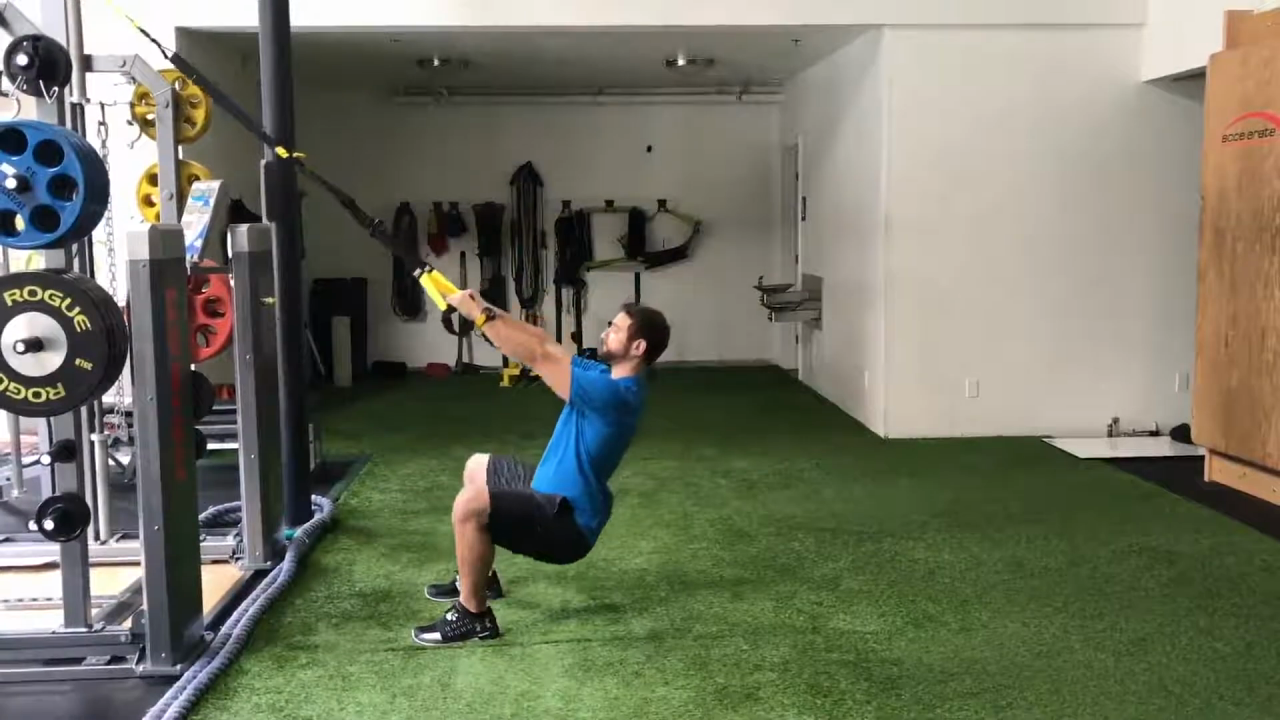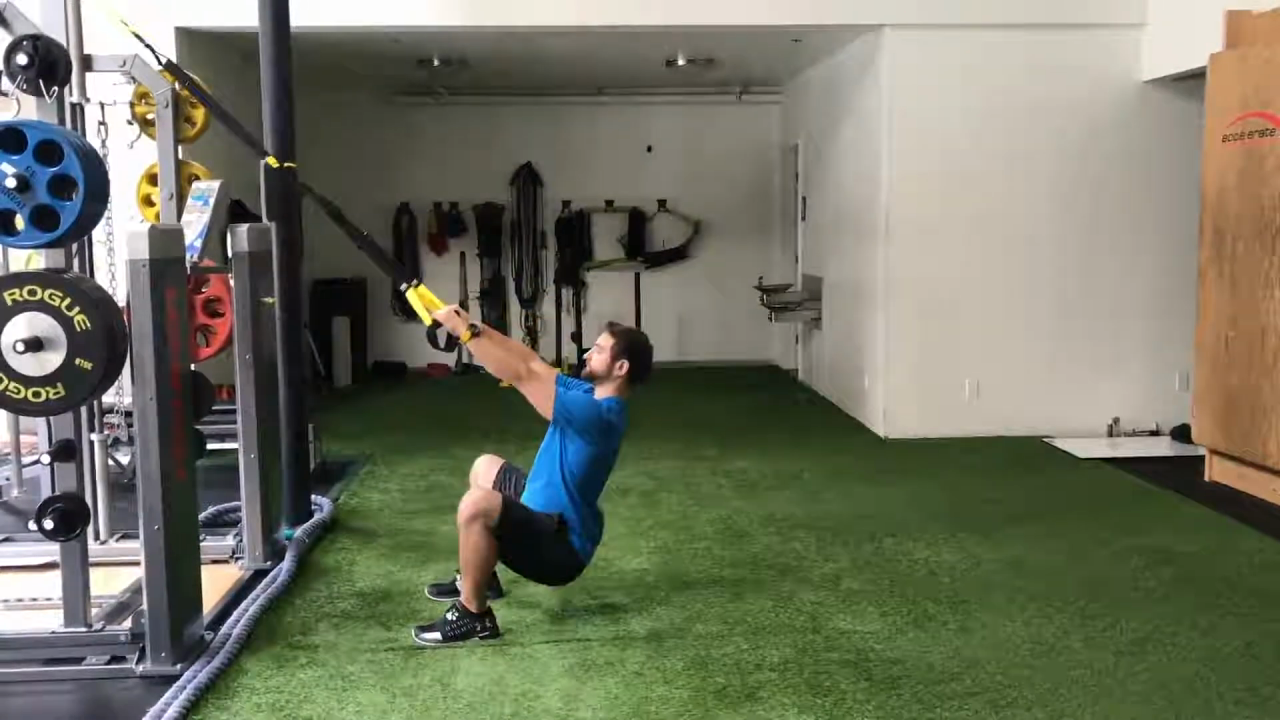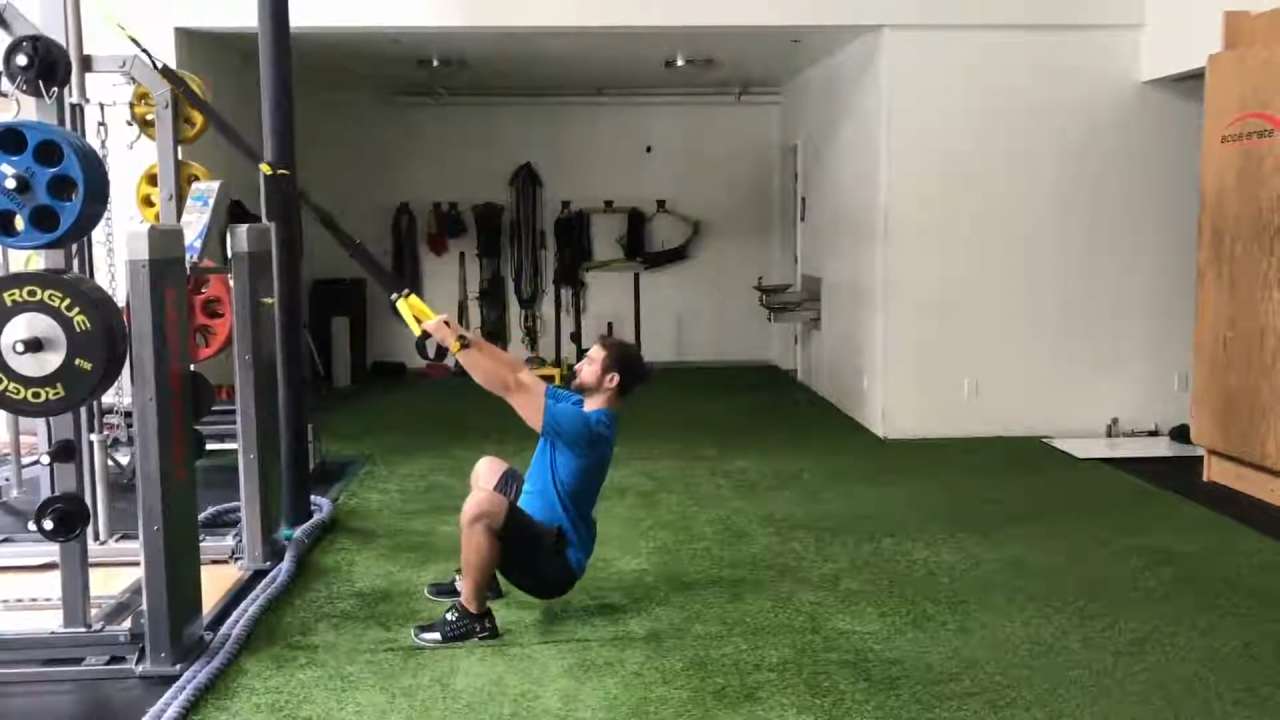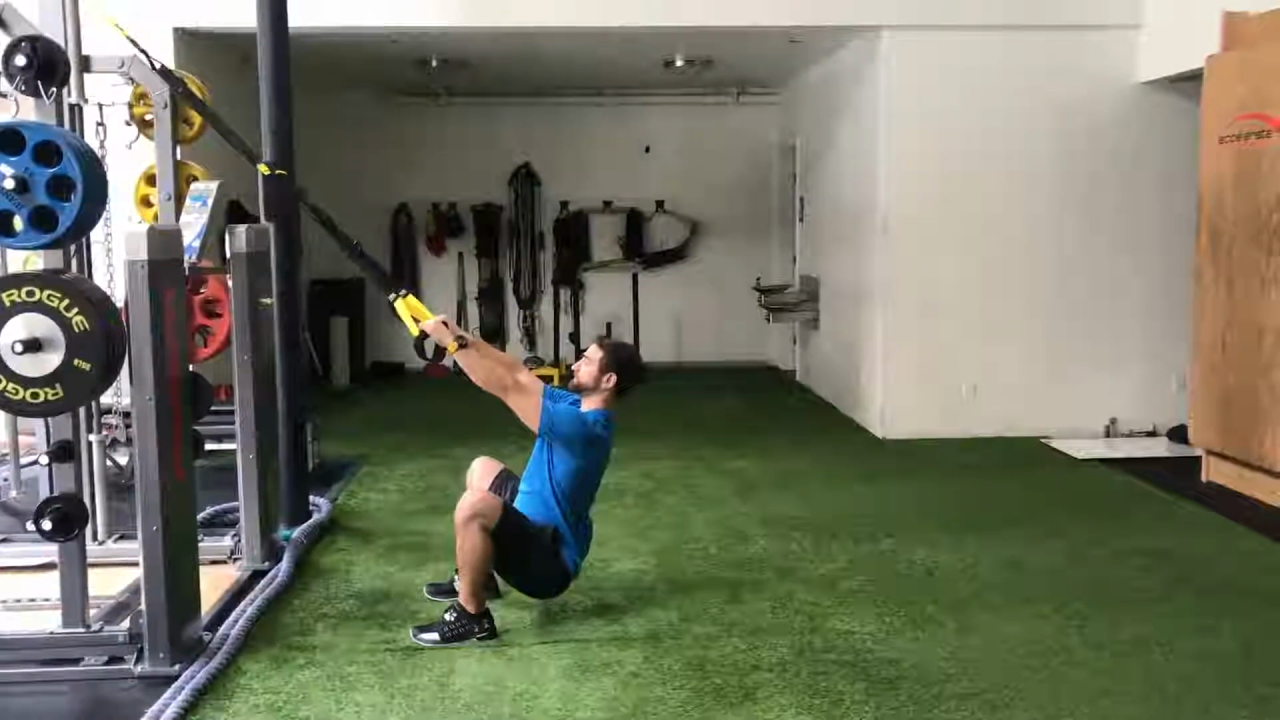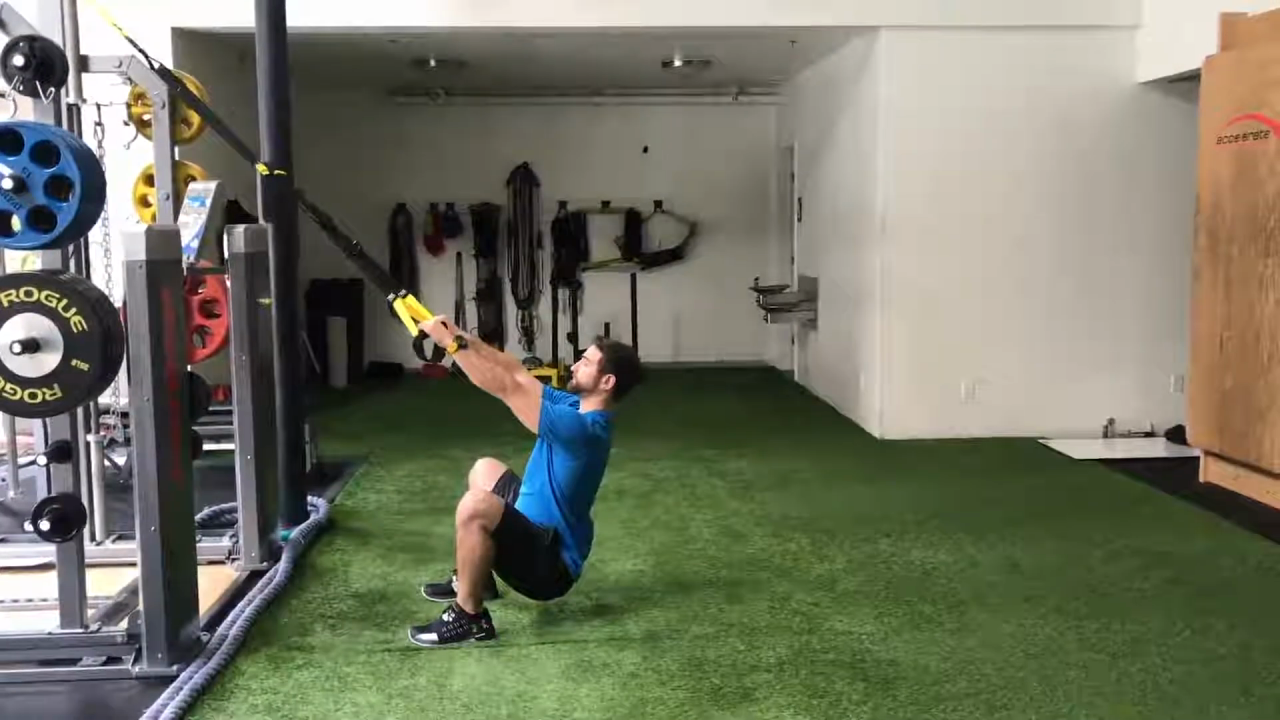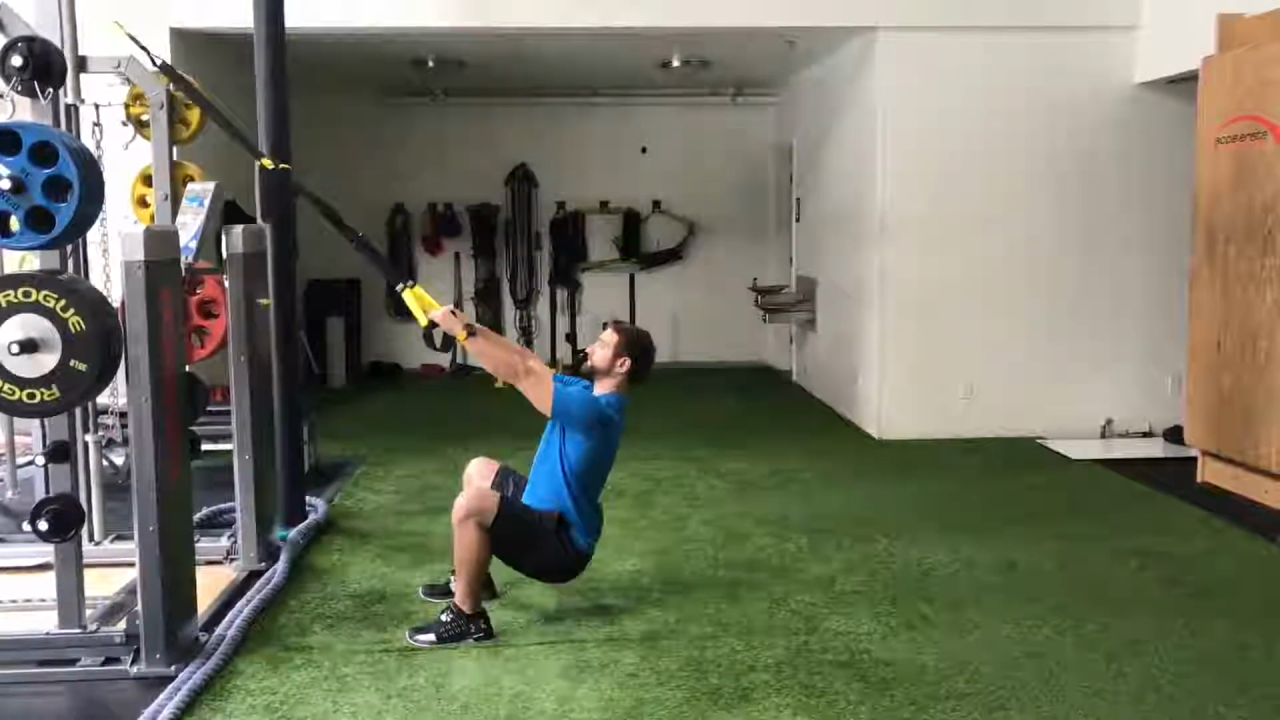
dt=0.2s
person 1, frame 1
left shoulder: (615, 395)
right shoulder: (609, 376)
left elbow: (538, 358)
right elbow: (546, 344)
left wrist: (478, 316)
right wrist: (486, 308)
left hip: (565, 522)
right hip: (554, 494)
left knee: (470, 503)
right knee: (477, 467)
left ankle: (473, 615)
right ankle: (479, 577)
person 1, frame 2
left shoulder: (598, 414)
right shoulder: (593, 395)
left elbow: (522, 376)
right elbow: (532, 362)
left wrist: (464, 331)
right wrist: (474, 325)
left hip: (559, 546)
right hip: (549, 514)
left knee: (476, 506)
right knee: (484, 468)
left ankle: (474, 616)
right ankle: (479, 577)
person 1, frame 3
left shoulder: (586, 427)
right shoulder: (581, 405)
left elbow: (510, 387)
right elbow: (521, 373)
left wrist: (453, 342)
right wrist: (462, 335)
left hip: (554, 561)
right hip: (545, 529)
left knee: (480, 507)
right knee: (487, 469)
left ankle: (473, 616)
right ankle: (478, 577)
person 1, frame 4
left shoulder: (583, 427)
right shoulder: (577, 405)
left elbow: (507, 386)
right elbow: (519, 372)
left wrist: (451, 342)
right wrist: (461, 336)
left hip: (549, 562)
right hip: (542, 530)
left knee: (474, 508)
right knee: (482, 470)
left ankle: (472, 616)
right ankle: (476, 578)
person 1, frame 5
left shoulder: (583, 428)
right shoulder: (578, 407)
left elbow: (507, 387)
right elbow: (518, 373)
left wrist: (451, 343)
right wrist: (460, 336)
left hip: (551, 564)
right hip: (542, 532)
left knee: (475, 507)
right knee: (486, 470)
left ankle: (469, 616)
right ankle: (475, 578)
person 1, frame 6
left shoulder: (597, 411)
right shoulder: (589, 393)
left elbow: (520, 373)
right elbow: (527, 359)
left wrist: (461, 331)
right wrist: (469, 326)
left hip: (562, 546)
right hip: (551, 516)
left knee: (470, 506)
right knee: (479, 471)
left ankle: (467, 616)
right ankle: (472, 579)
